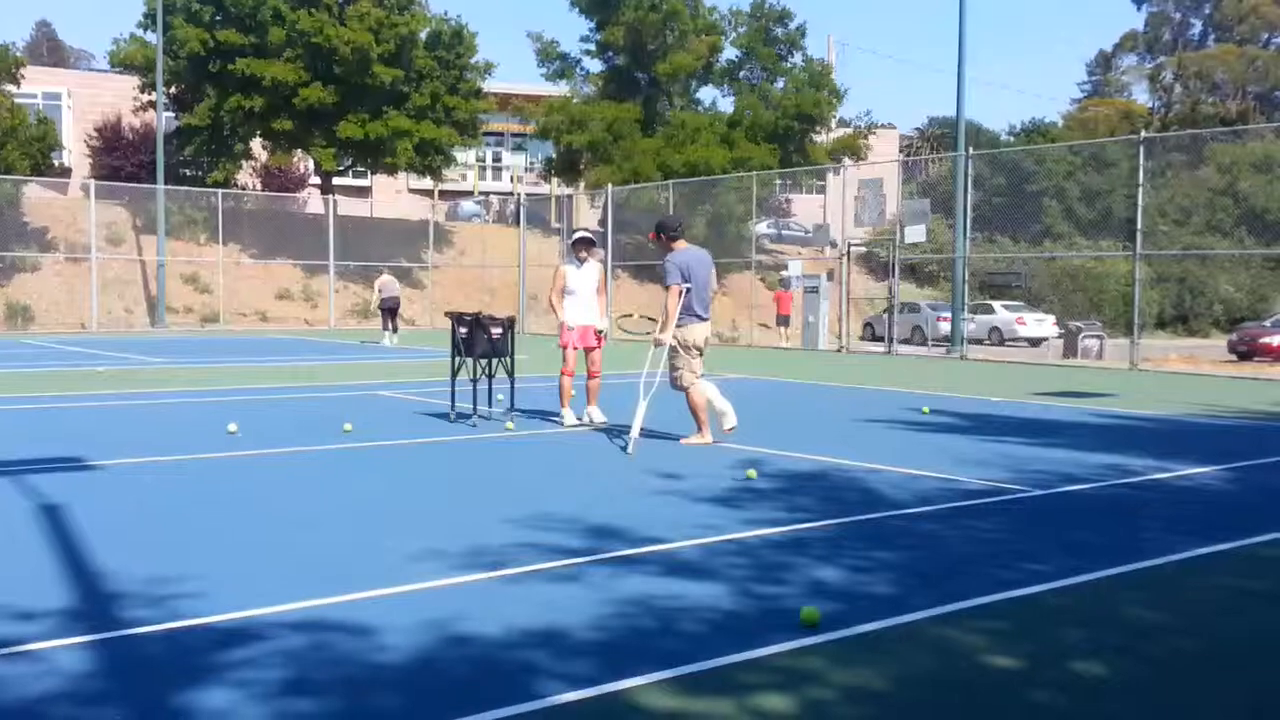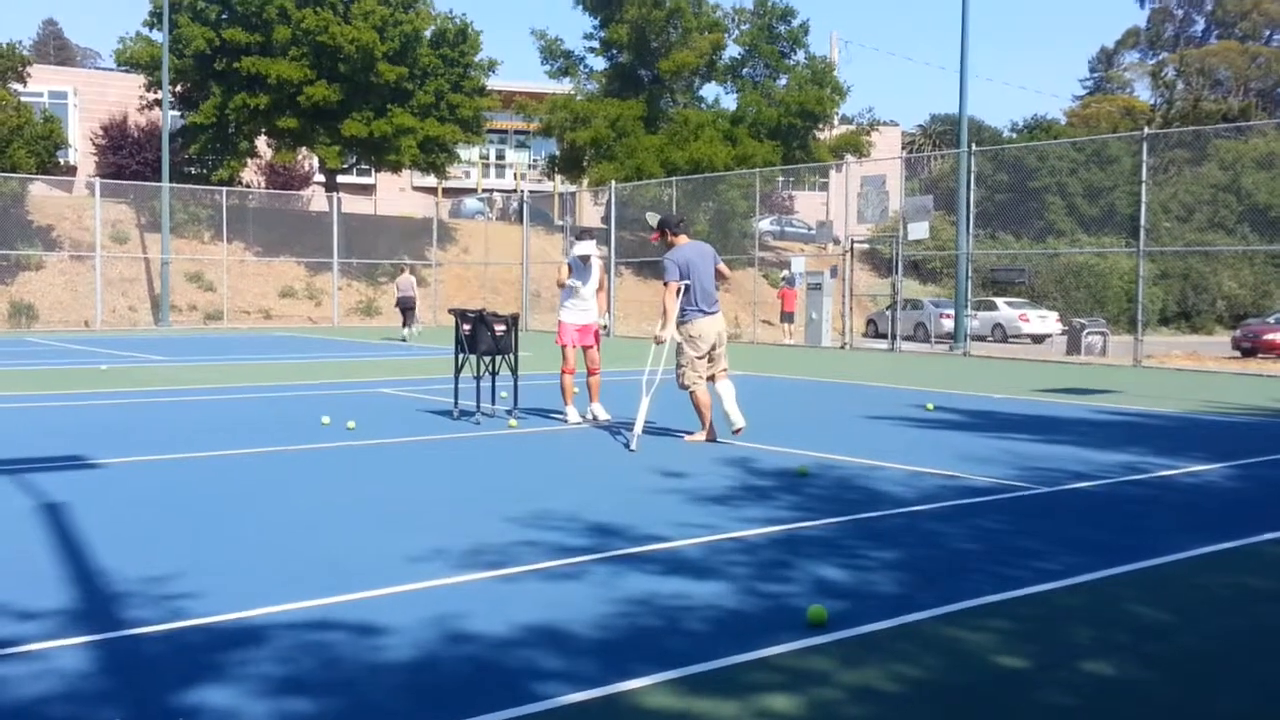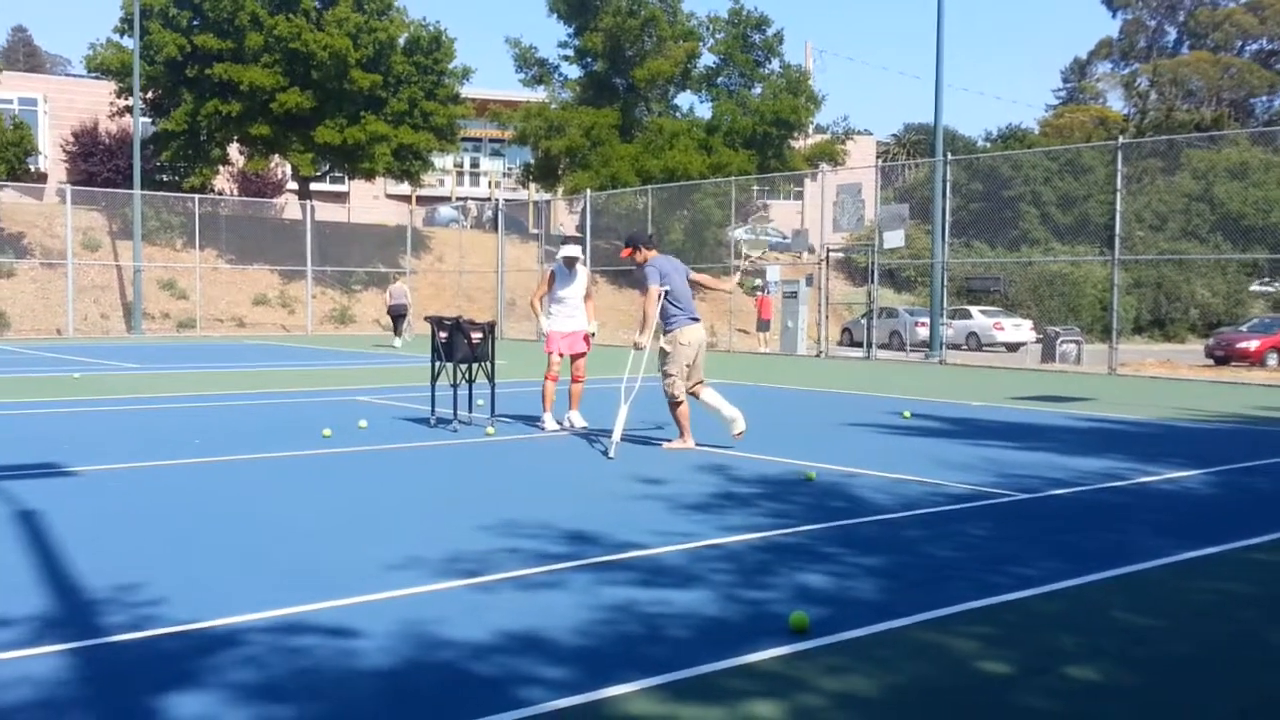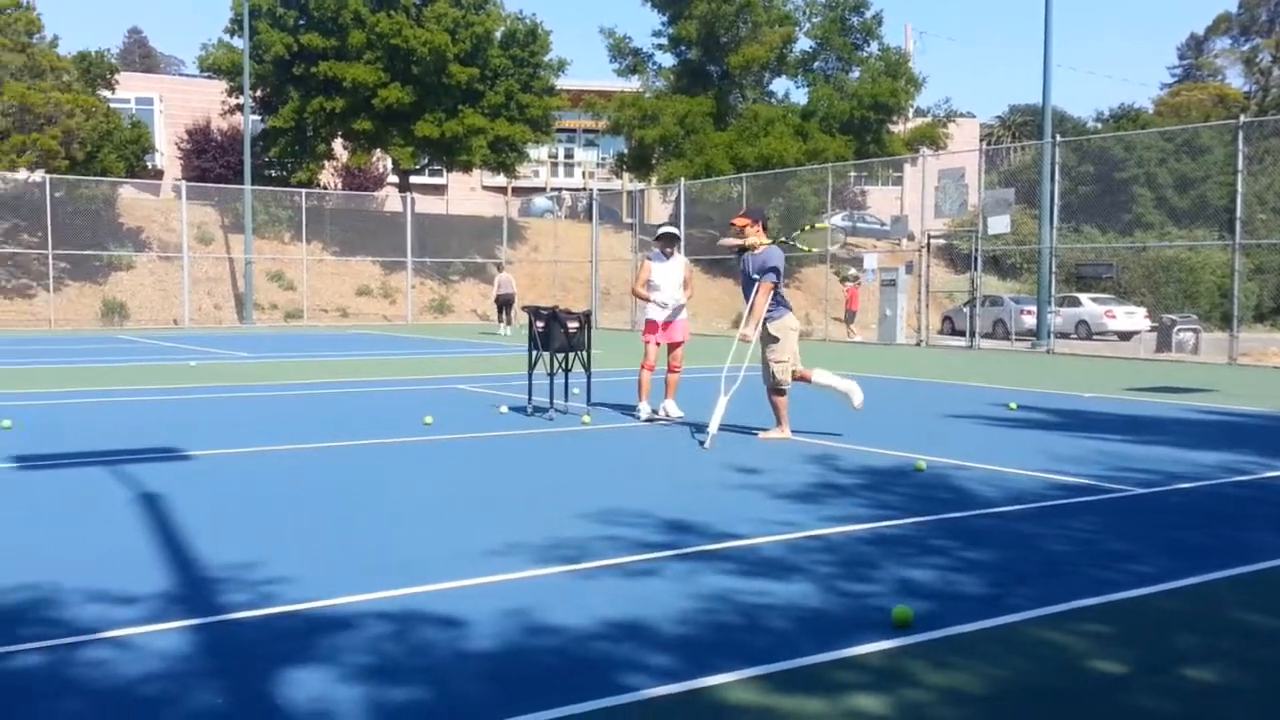
dt=1s
person 1, frame 1
left shoulder: (672, 260)
right shoulder: (704, 253)
left elbow: (673, 297)
right elbow: (713, 289)
left wrist: (666, 331)
left hip: (686, 328)
right hip: (704, 324)
left knee: (689, 383)
right knee: (695, 376)
left ankle: (703, 433)
right ankle: (724, 411)
person 1, frame 2
left shoulder: (671, 257)
right shoulder: (706, 248)
left elbow: (670, 294)
right elbow: (726, 274)
left wrist: (667, 328)
left hip: (694, 325)
right hip: (716, 319)
left knee: (695, 381)
right knee: (719, 372)
left ankle: (707, 431)
right ankle: (734, 415)
person 1, frame 3
left shoulder: (651, 267)
right shoulder: (672, 262)
left elbow: (651, 300)
right elbow: (699, 278)
left wrist: (644, 334)
right wrist: (726, 286)
left hip: (679, 334)
right hip: (695, 329)
left knee: (674, 391)
right knee: (695, 385)
left ankle: (685, 438)
right ankle: (730, 412)
person 1, frame 4
left shoulder: (773, 255)
right shoulder: (746, 249)
left elbow: (763, 295)
right elbow: (722, 243)
left wrist: (749, 327)
right wrist: (743, 242)
left hip: (779, 322)
right hip: (770, 324)
left knee: (776, 379)
right knee: (795, 372)
left ankle: (782, 427)
right ankle: (845, 385)
person 2, frame 1
left shoulder: (598, 267)
right shoulder: (564, 269)
right elbow: (554, 296)
left wrist: (603, 319)
right wrist: (560, 316)
left hip: (593, 324)
right hip: (571, 324)
left knee: (595, 369)
right knee: (569, 368)
left ankle: (591, 409)
right ankle: (566, 411)
person 2, frame 2
left shoulder: (598, 265)
right shoulder: (568, 265)
right elbow: (560, 281)
left wrist: (603, 315)
right wrist: (566, 283)
left hip: (591, 321)
right hip: (569, 320)
left knee: (594, 365)
right knee: (569, 366)
left ankle: (594, 407)
right ankle: (569, 409)
person 2, frame 3
left shoulder: (585, 273)
right shoulder: (553, 273)
right elbow: (535, 298)
left wrist: (592, 322)
right wrist: (541, 319)
left hip: (580, 329)
right hip: (556, 329)
left knee: (579, 374)
right knee: (553, 372)
left ankle: (573, 414)
right ankle: (547, 416)
person 2, frame 4
left shoulder: (683, 262)
right shoulder: (649, 261)
left elbow: (689, 288)
right elbow: (636, 288)
left wrist: (684, 298)
right wrist: (652, 298)
left hip: (678, 318)
right hip: (654, 318)
left knee: (675, 364)
right knee: (649, 362)
left ankle: (668, 403)
right ankle: (643, 405)
